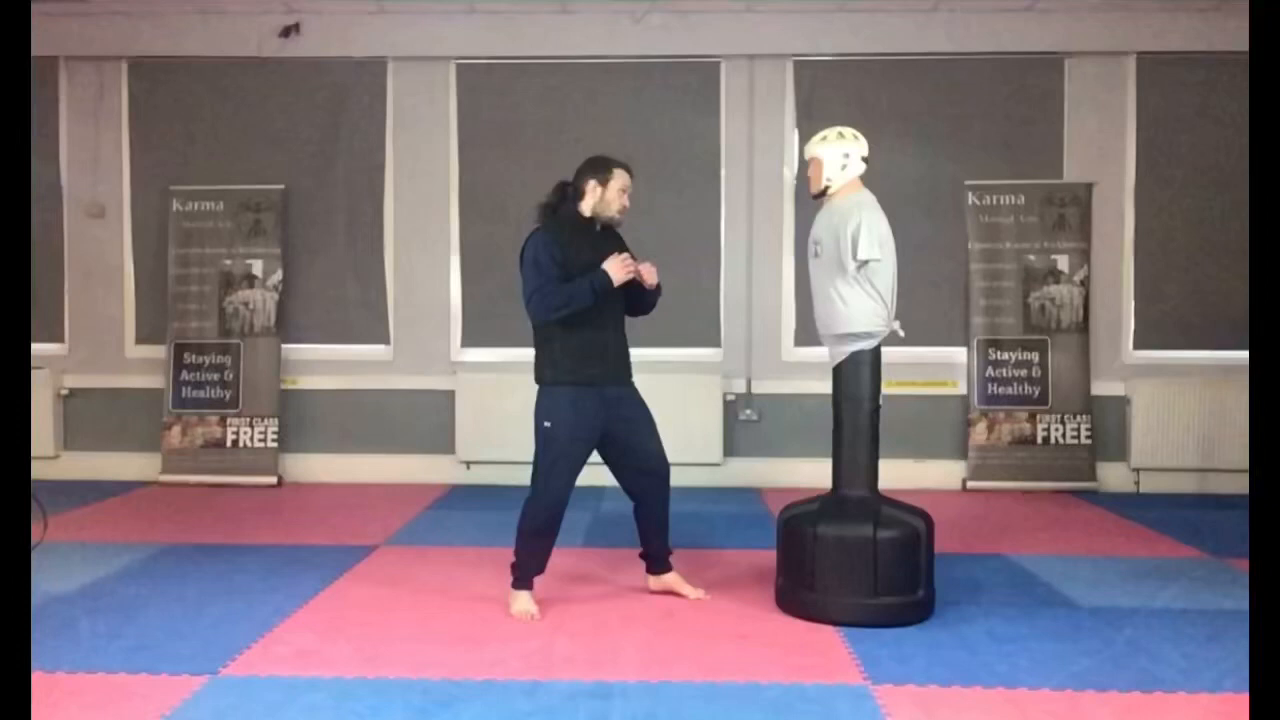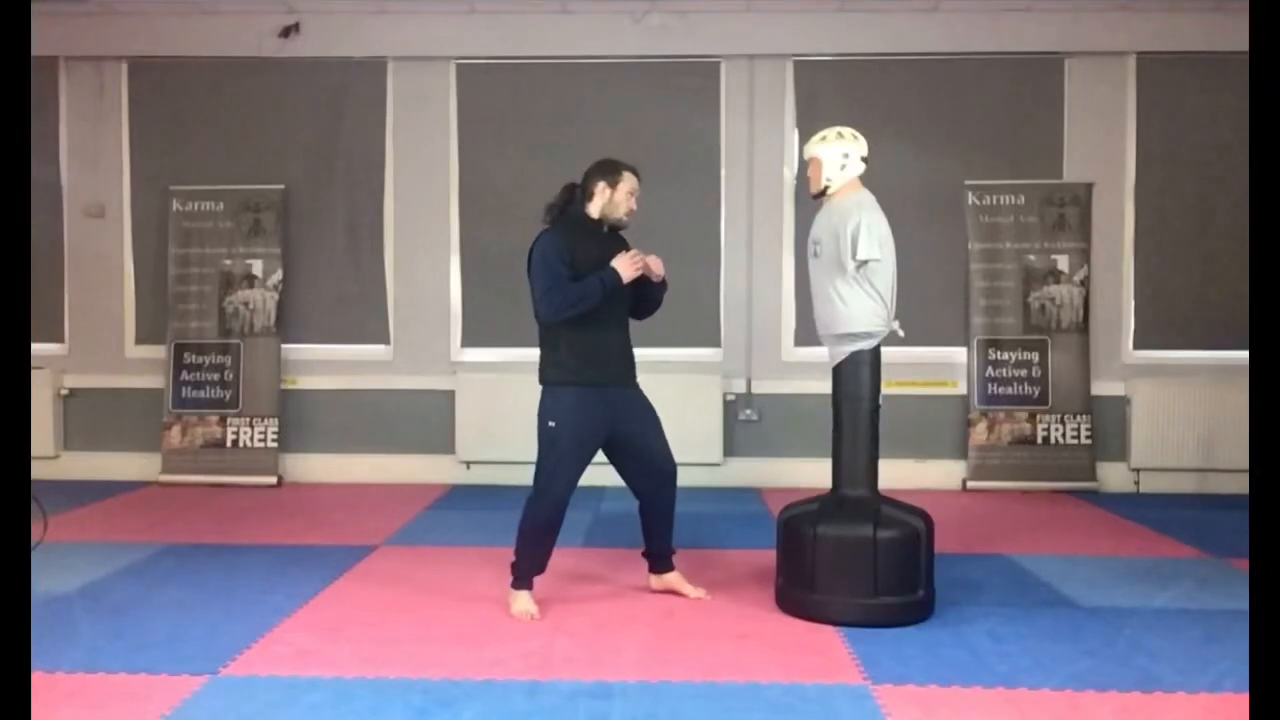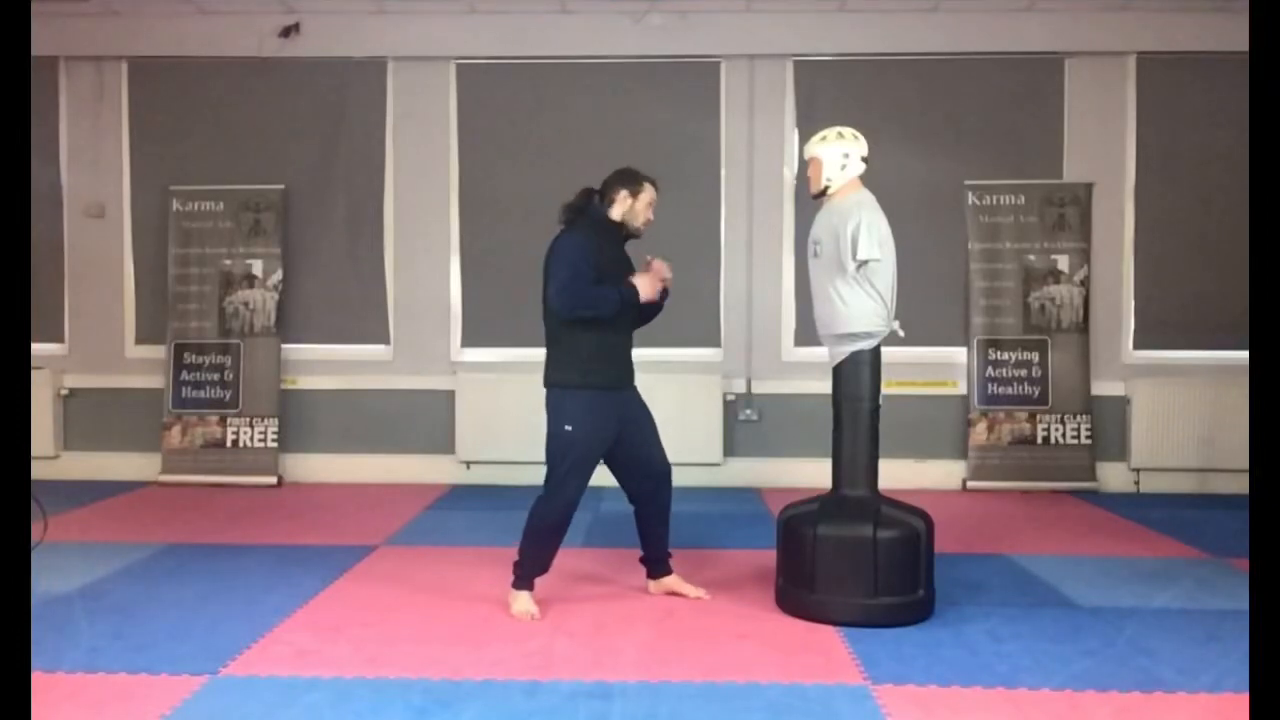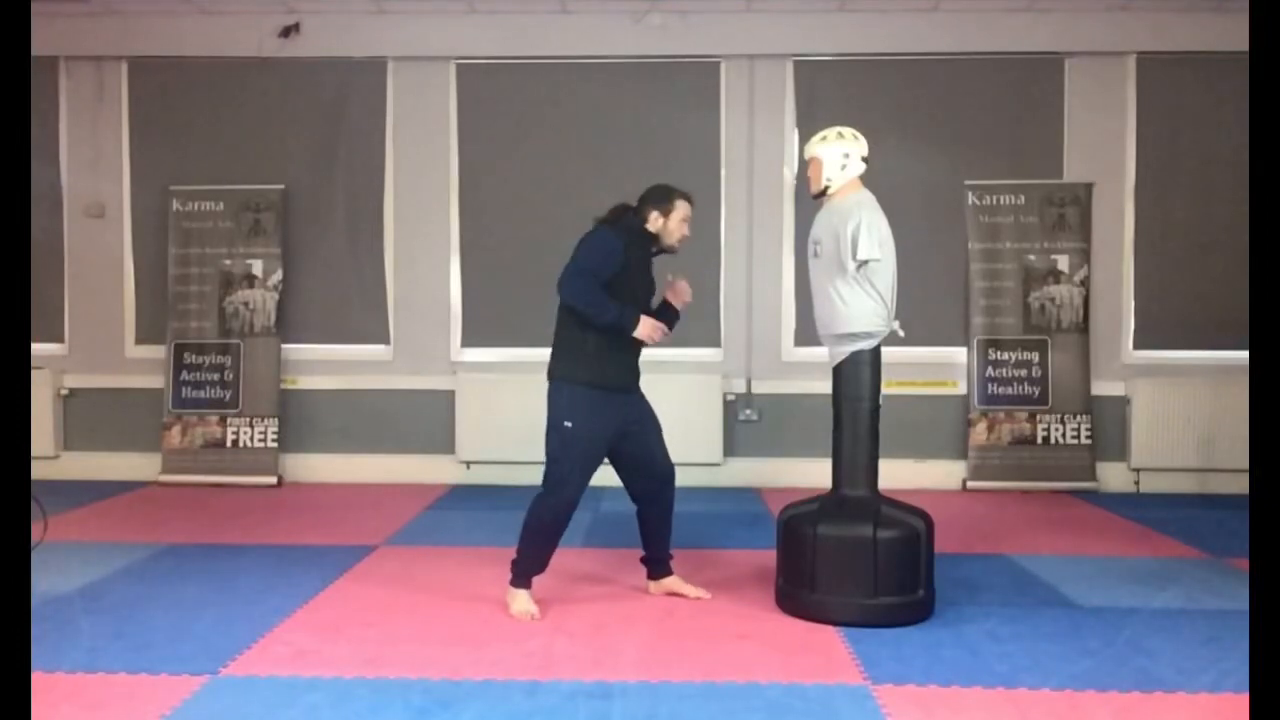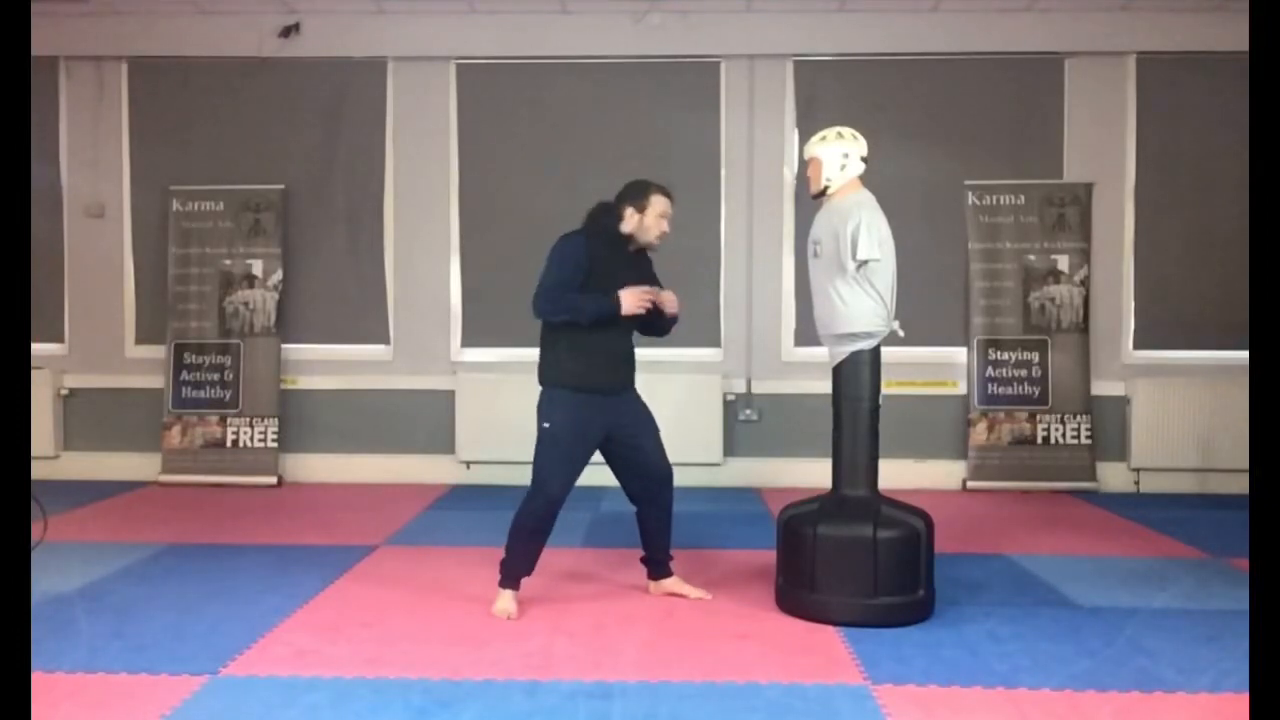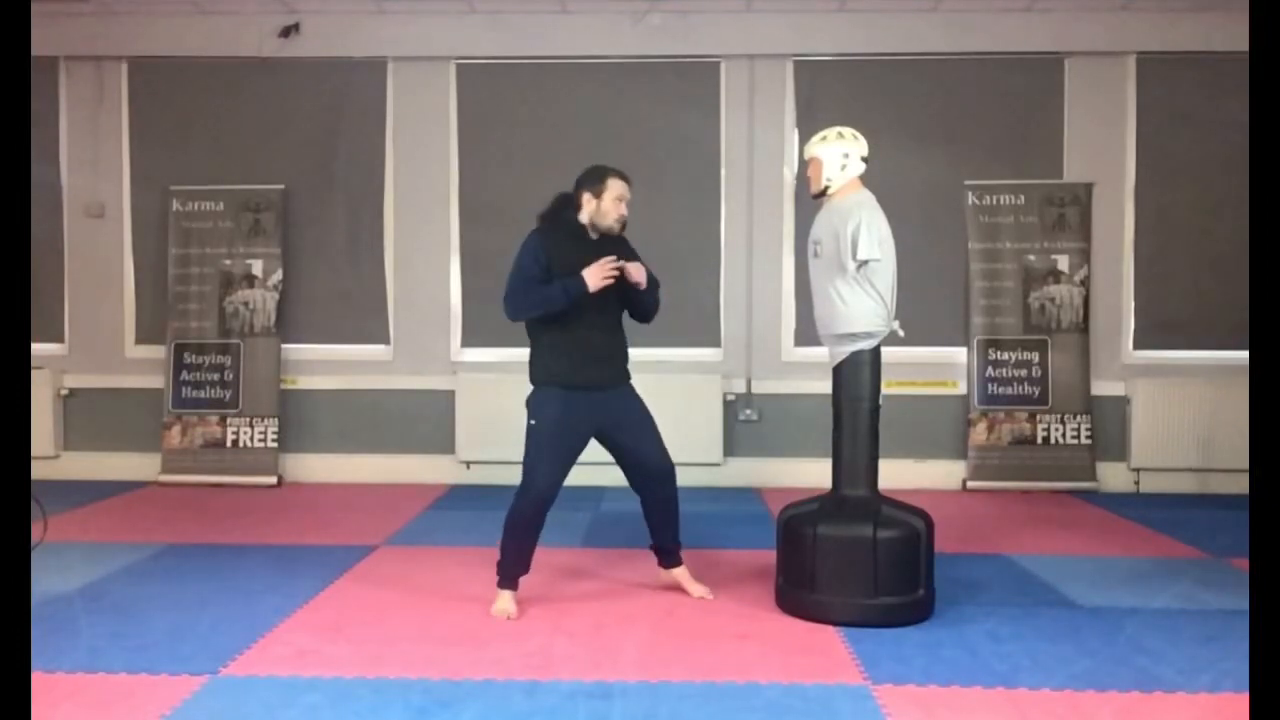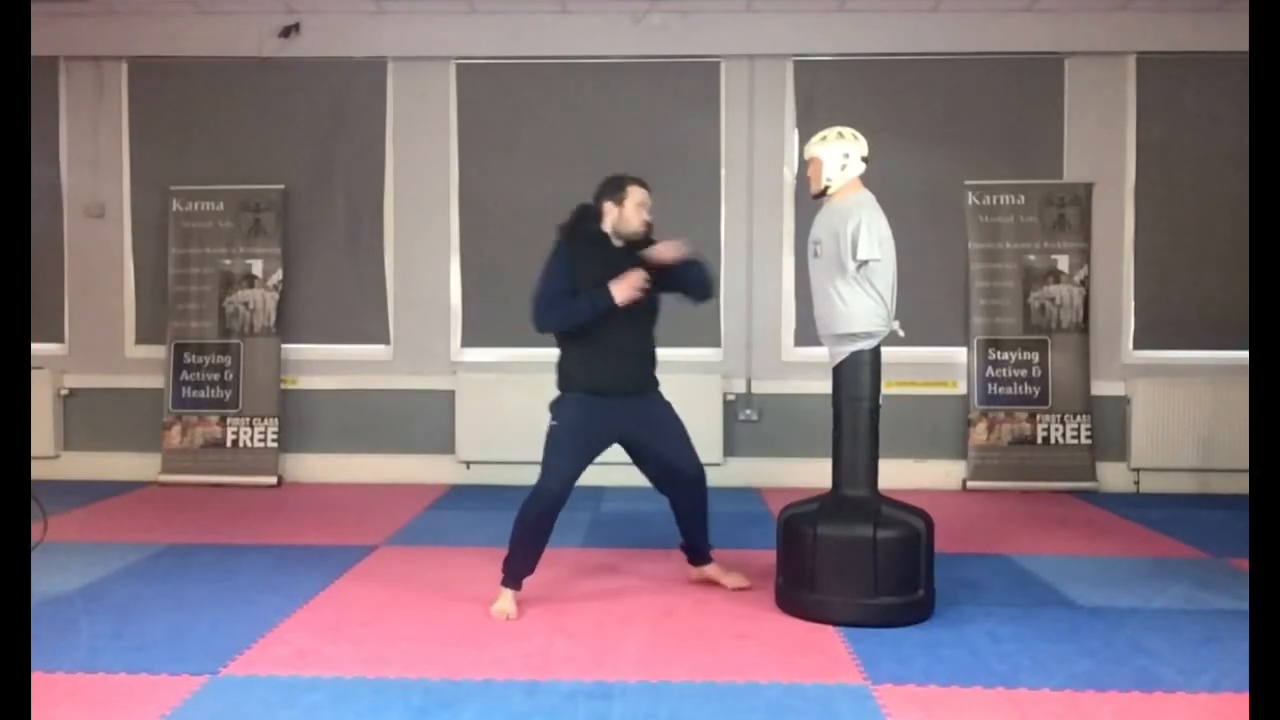
dt=0.3s
person 1, frame 1
left shoulder: (610, 241)
right shoulder: (546, 240)
left elbow: (633, 306)
right elbow: (541, 304)
left wrist: (648, 286)
right wrist: (602, 280)
left hip: (616, 387)
right hip: (566, 392)
left knee: (652, 472)
right knee: (551, 489)
left ankle: (659, 570)
right ankle: (522, 586)
person 1, frame 2
left shoulder: (614, 243)
right shoulder: (555, 241)
left elbow: (639, 308)
right elbow: (552, 304)
left wrist: (653, 282)
right wrist: (612, 277)
left hip: (621, 388)
right hip: (571, 392)
left knee: (659, 472)
right knee: (553, 489)
left ankle: (661, 569)
right ankle: (521, 586)
person 1, frame 3
left shoulder: (613, 248)
right shoulder: (579, 239)
right elbow: (568, 300)
left wrist: (655, 290)
right wrist: (632, 293)
left hip: (617, 390)
right hip: (578, 393)
left knee: (653, 476)
right knee: (563, 488)
left ankle: (660, 574)
right ankle: (522, 586)
person 1, frame 4
left shoulder: (641, 260)
right shoulder: (610, 241)
right elbow: (574, 287)
left wrist: (670, 308)
right wrist: (631, 321)
left hip: (623, 391)
right hip: (580, 391)
left knee: (657, 477)
right knee: (563, 487)
left ankle: (660, 573)
right ankle: (520, 584)
person 1, frame 5
left shoulder: (639, 263)
right shoulder: (578, 247)
left elbow: (648, 327)
right elbow: (547, 303)
left wrist: (666, 313)
right wrist: (614, 302)
left hip: (620, 394)
right hip: (569, 396)
left knee: (655, 478)
right knee: (548, 490)
left ankle: (660, 575)
right ankle: (508, 586)
person 1, frame 6
left shoulder: (617, 247)
right shoulder: (543, 243)
left elbow: (644, 312)
right elbow: (516, 304)
left wrist: (643, 285)
right wrist: (579, 284)
left hip: (614, 389)
right hip: (559, 394)
left knee: (657, 472)
right knee: (537, 488)
left ankle: (672, 565)
right ankle: (507, 587)
person 1, frame 7
left shoulder: (649, 254)
right shoulder: (572, 254)
left elbow: (698, 287)
right elbow: (547, 316)
left wrist: (679, 259)
right wrist: (608, 298)
left hip: (641, 397)
right hip: (584, 399)
left knee: (688, 476)
right knee: (551, 488)
left ankle: (702, 562)
right ankle: (510, 586)
person 2, frame 1
left shoulder: (860, 210)
right shoulder: (833, 209)
left elbow: (876, 273)
left wrist: (878, 321)
left hip: (858, 338)
right hip: (845, 338)
left knee: (857, 426)
right knee: (847, 426)
person 2, frame 2
left shoulder: (860, 211)
right shoulder: (833, 210)
left elbow: (876, 274)
left wrist: (875, 322)
left hip: (858, 338)
right hip: (845, 338)
left knee: (857, 425)
right knee: (847, 425)
right ankle: (847, 497)
person 2, frame 3
left shoulder: (862, 217)
right shoulder: (834, 209)
left elbow: (877, 276)
left wrist: (883, 325)
right wrist: (833, 331)
left hip: (858, 340)
right hip: (844, 339)
left knee: (856, 436)
left ankle: (856, 495)
right ankle: (849, 493)
person 2, frame 4
left shoulder: (861, 211)
right shoulder: (832, 210)
left elbow: (877, 275)
left wrist: (878, 324)
left hip: (859, 335)
right hip: (844, 336)
person 2, frame 5
left shoulder: (861, 212)
right shoulder: (832, 210)
left elbow: (877, 275)
left wrist: (878, 324)
left hip: (859, 335)
right hip: (843, 335)
person 2, frame 6
left shoulder: (860, 210)
right shoulder: (834, 210)
left elbow: (877, 272)
left wrist: (878, 321)
left hip: (858, 336)
right hip: (845, 337)
left knee: (857, 420)
right knee: (846, 422)
left ankle: (858, 494)
right ankle: (847, 493)
person 2, frame 7
left shoulder: (862, 212)
right shoulder: (833, 210)
left elbow: (876, 275)
left wrist: (878, 324)
left hip: (858, 336)
right hip: (844, 335)
